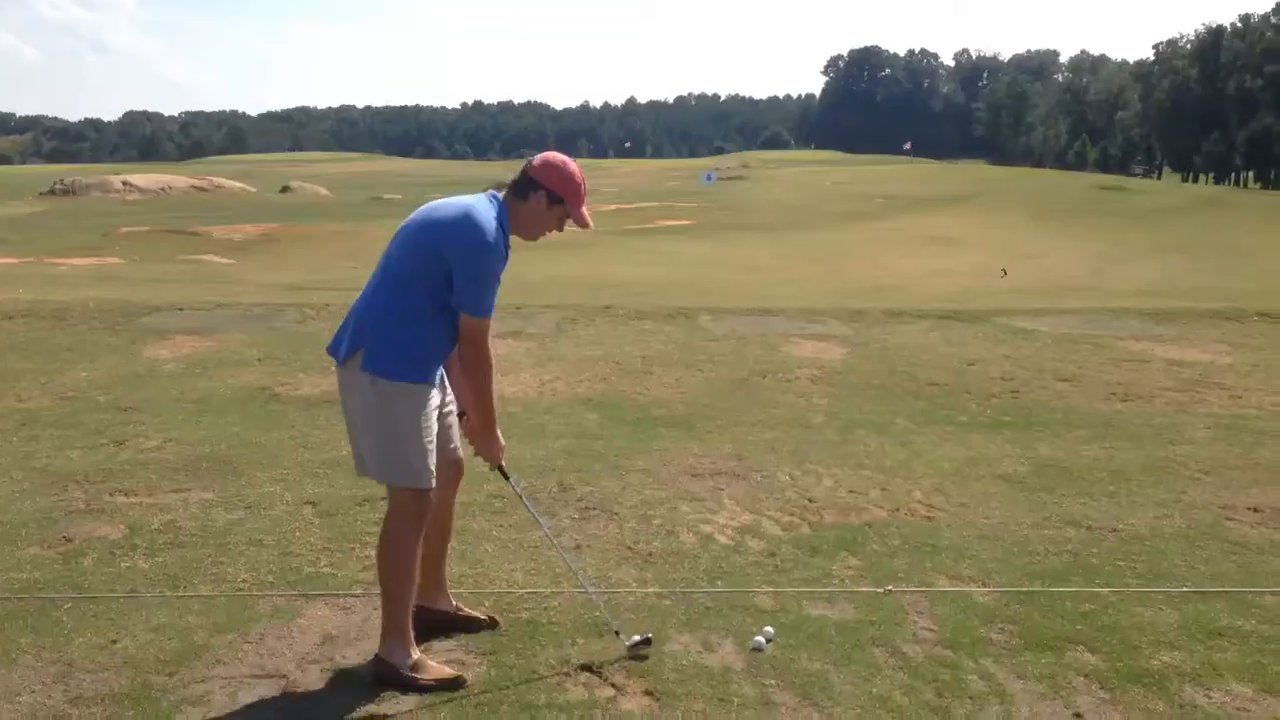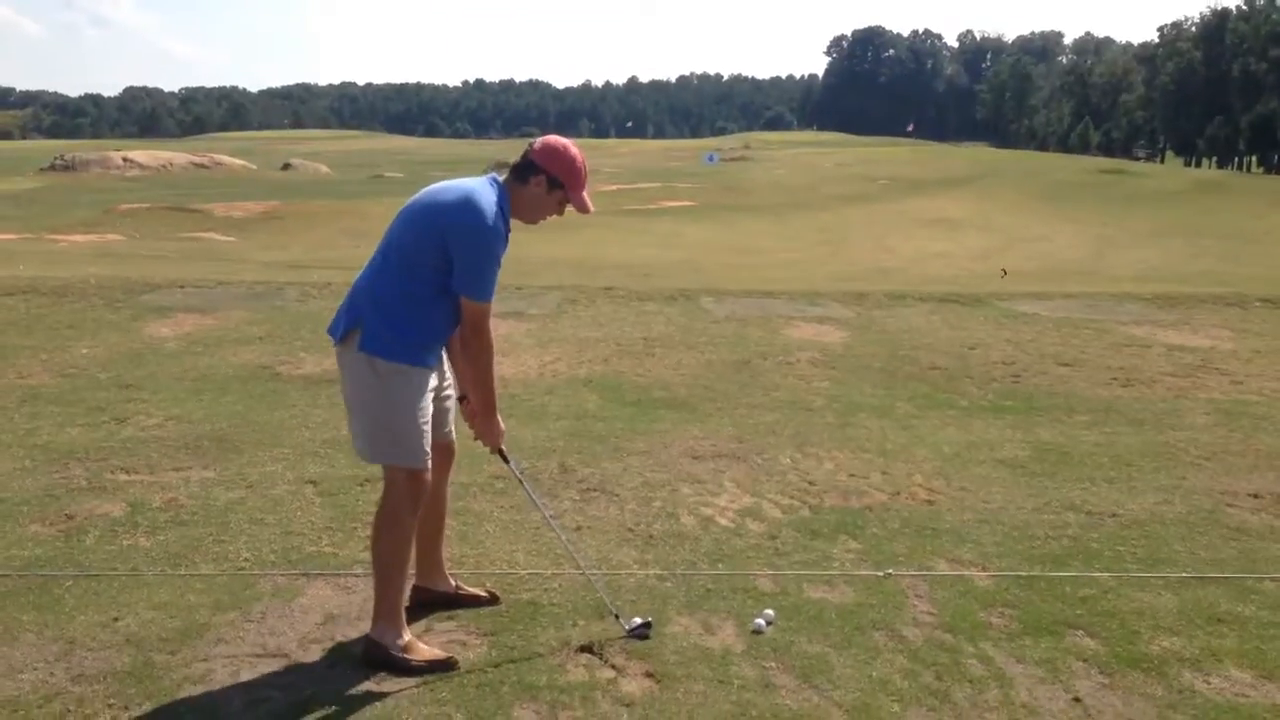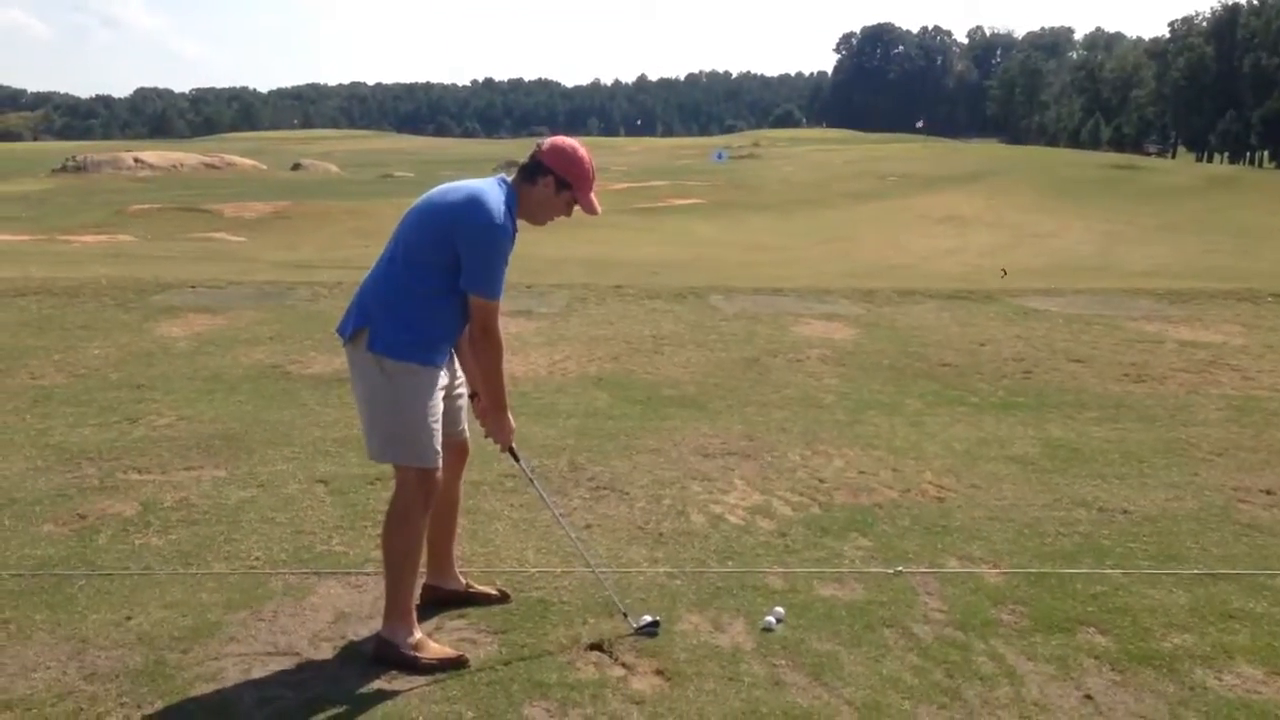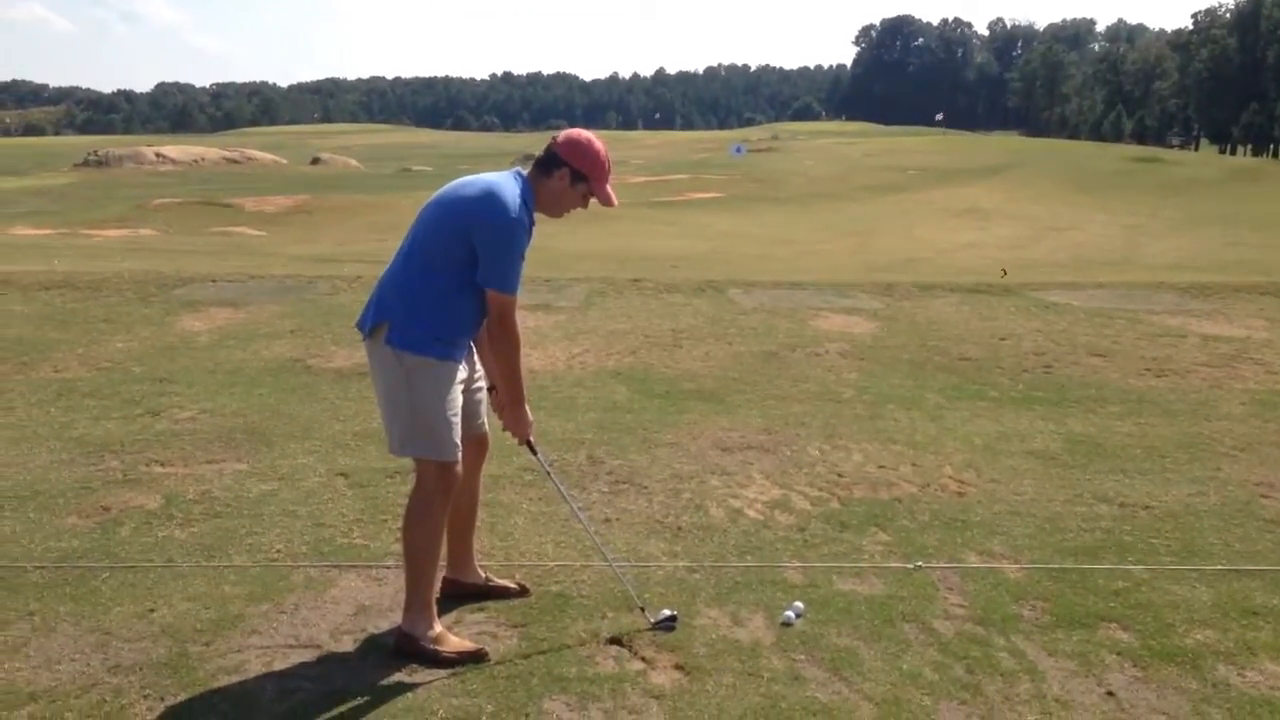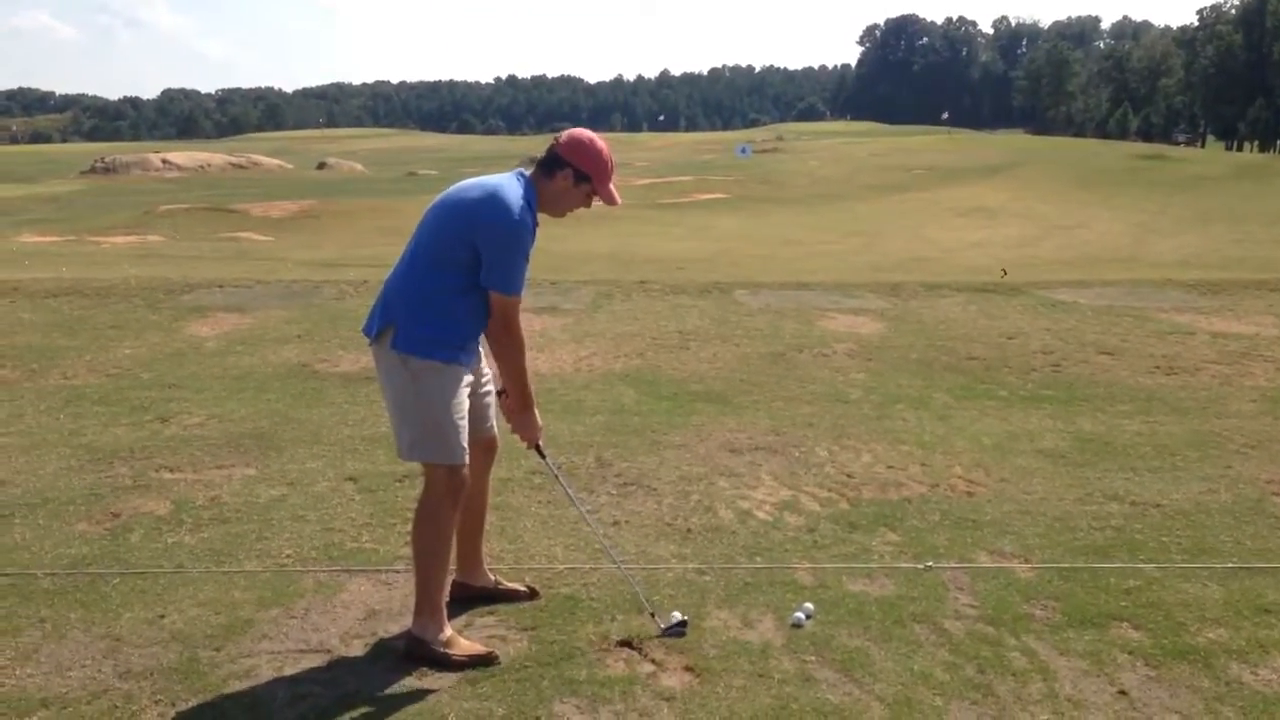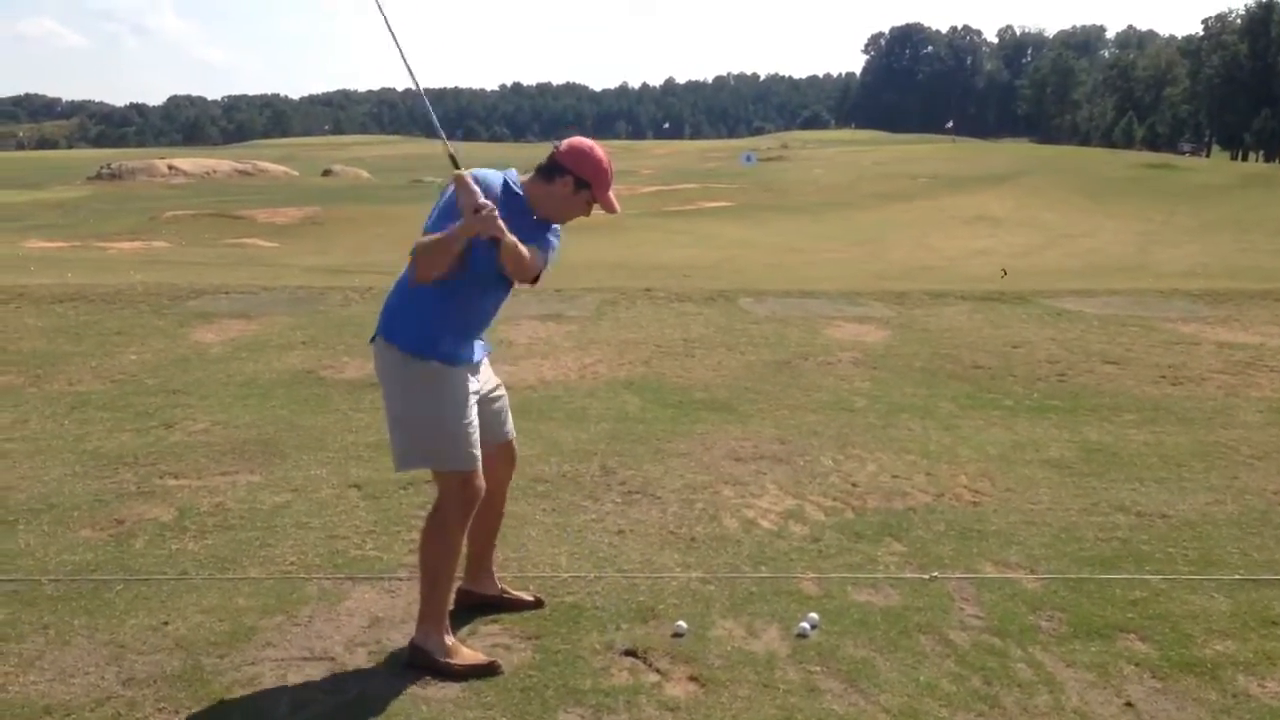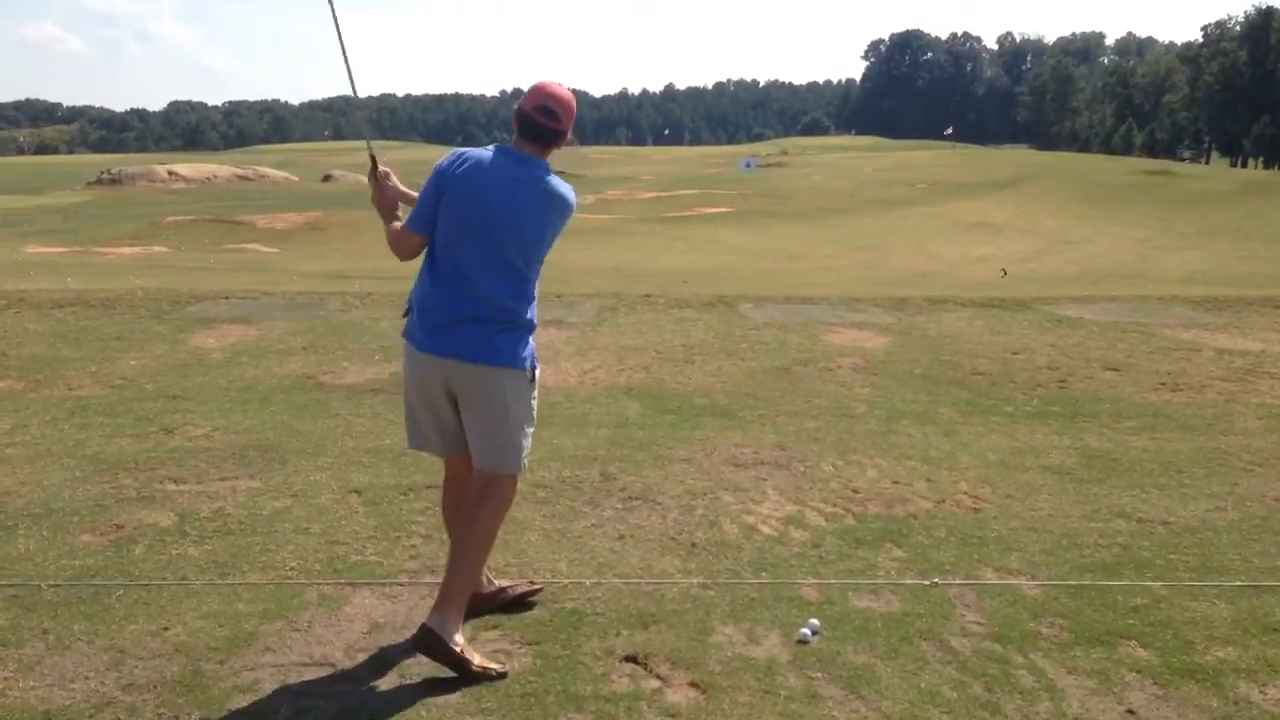
dt=0.7s
person 1, frame 1
left shoulder: (474, 216)
right shoulder: (483, 235)
right elbow: (475, 347)
left wrist: (468, 410)
right wrist: (487, 429)
left hip: (412, 362)
right hip: (387, 366)
left knee: (446, 475)
right knee: (413, 499)
left ankle: (432, 602)
right ankle: (395, 651)
person 1, frame 2
left shoulder: (475, 200)
right shoulder: (482, 219)
left elbow: (454, 316)
right elbow: (476, 331)
left wrist: (467, 393)
right wrist: (488, 412)
left hip: (414, 342)
right hip: (385, 347)
left knee: (438, 458)
right knee: (409, 479)
left ankle: (431, 580)
right ankle: (386, 632)
person 1, frame 3
left shoulder: (484, 201)
right shoulder: (489, 218)
left elbow: (461, 315)
right elbow: (485, 329)
left wrist: (478, 392)
right wrist: (498, 410)
left hip: (424, 343)
right hip: (393, 348)
left knee: (452, 455)
right knee: (420, 479)
left ankle: (441, 578)
right ankle: (397, 631)
person 1, frame 4
left shoulder: (502, 196)
right shoulder: (506, 212)
left elbow: (482, 311)
right elbow: (503, 323)
left wrist: (496, 385)
right wrist: (517, 404)
left hip: (445, 338)
right hip: (412, 341)
left knee: (472, 450)
right knee: (440, 471)
left ankle: (461, 571)
right ankle: (417, 623)
person 1, frame 5
left shoulder: (507, 198)
right shoulder: (509, 215)
left elbow: (490, 314)
right elbow: (505, 324)
left wrist: (508, 387)
right wrist: (525, 405)
left hip: (451, 342)
right hip: (416, 345)
left knee: (480, 452)
right knee: (448, 477)
left ankle: (471, 574)
right ankle: (428, 627)
person 1, frame 6
left shoulder: (543, 232)
right shoulder: (480, 190)
left elbow: (522, 272)
right elbow: (422, 268)
left wrist: (497, 229)
right wrist: (469, 227)
left hip: (461, 354)
right hip: (419, 353)
left knee: (500, 461)
right knee: (463, 485)
left ankle: (478, 582)
right ankle: (430, 637)
person 1, frame 7
left shoulder: (460, 166)
right shoulder: (561, 200)
left elbow: (406, 248)
left wrist: (386, 207)
right wrist: (411, 195)
left hip: (429, 347)
right hip: (501, 358)
left knee: (461, 471)
right knee: (496, 483)
left ankle: (474, 583)
right ankle: (444, 621)
